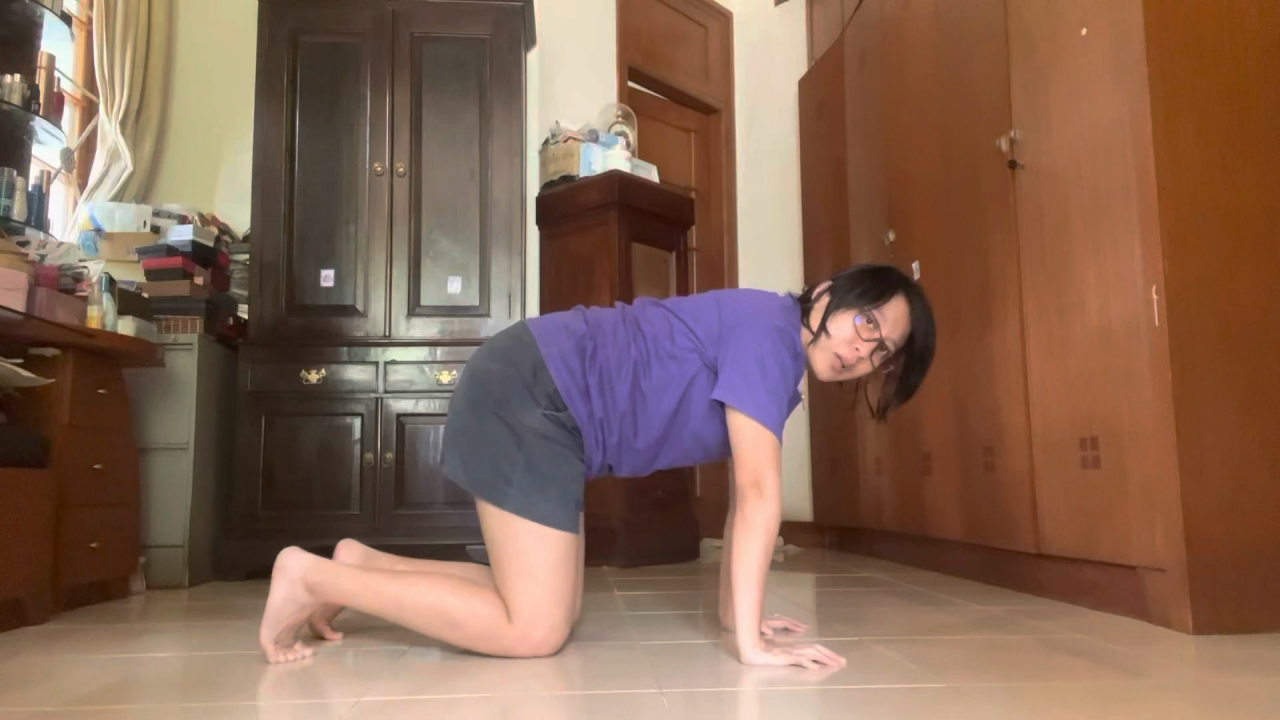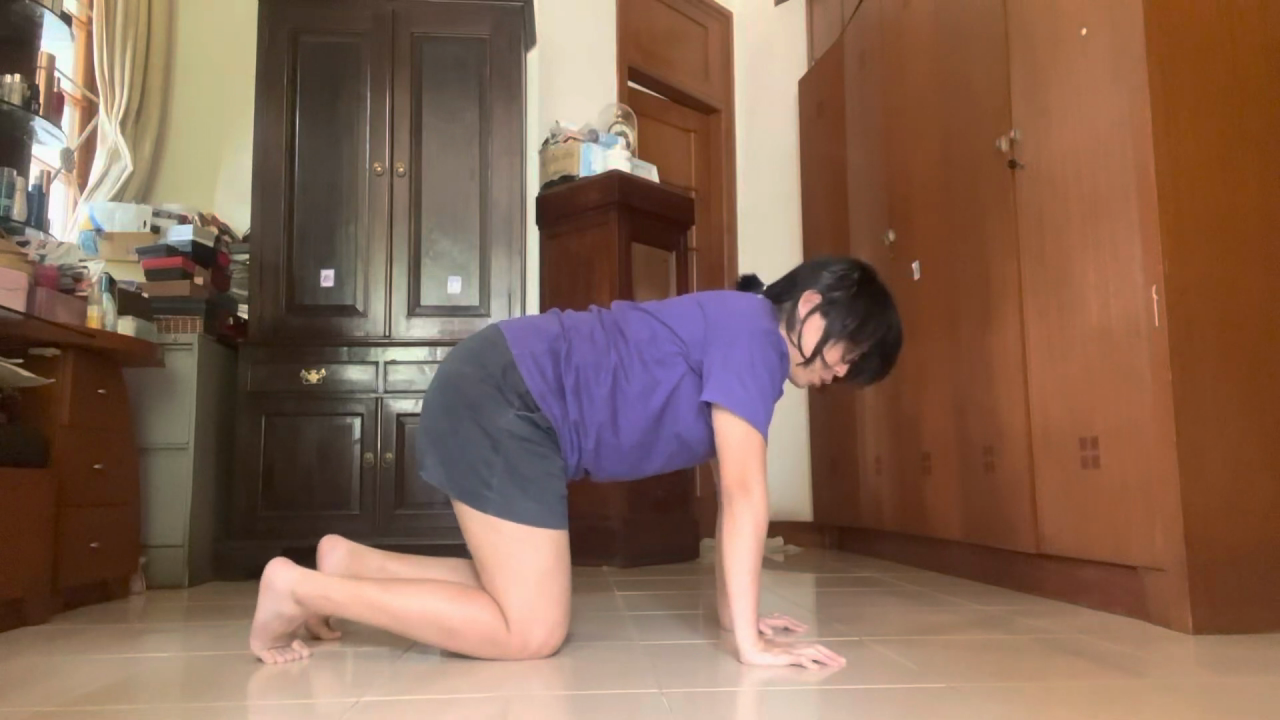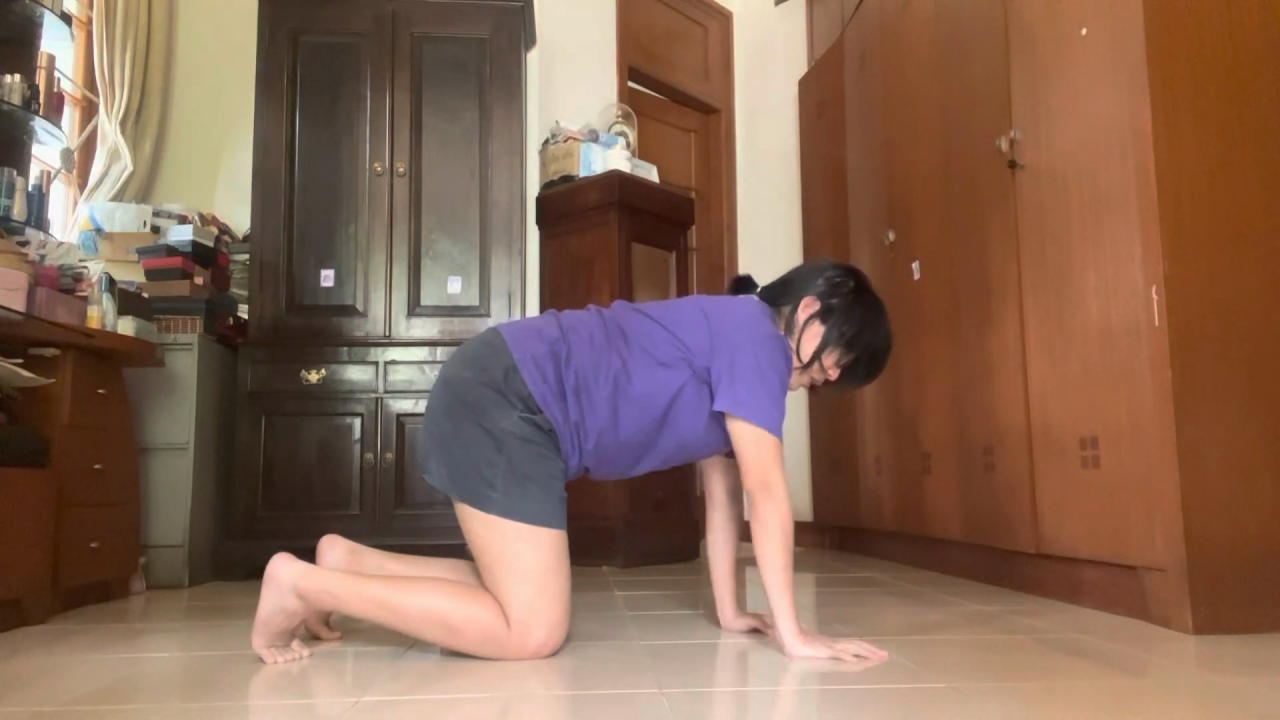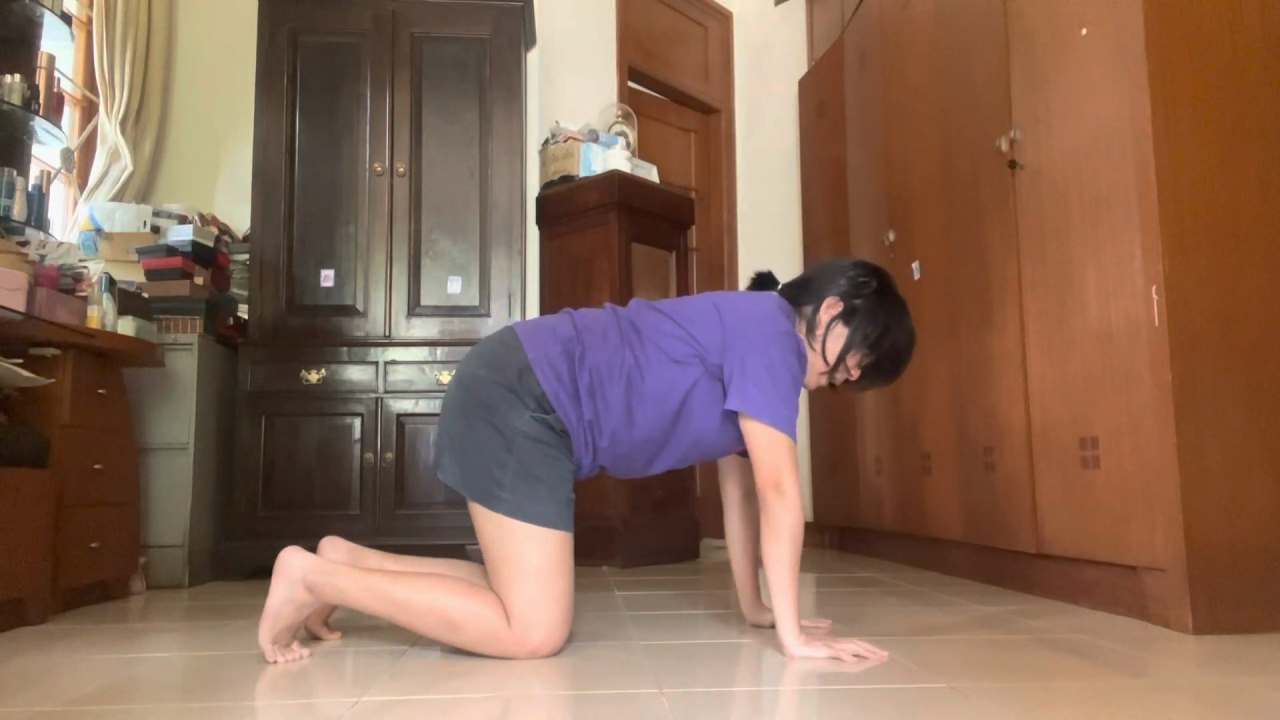
dt=0.7s
person 1, frame 1
left shoulder: (780, 375)
right shoulder: (771, 333)
left elbow: (746, 496)
right elbow: (758, 494)
left wrist: (734, 610)
right wrist: (750, 640)
left hip: (537, 401)
right hip: (528, 392)
left knee: (552, 602)
right knee: (534, 632)
left ankle: (364, 566)
right ankle: (315, 576)
person 1, frame 2
left shoulder: (740, 344)
right shoulder: (753, 334)
left elbow: (734, 494)
right elbow: (743, 494)
left wrist: (733, 612)
right wrist: (749, 642)
left hip: (498, 395)
right hip: (502, 397)
left knee: (520, 586)
right knee: (532, 631)
left ankle: (350, 562)
right ankle: (302, 588)
person 1, frame 3
left shoulder: (731, 344)
right shoulder: (758, 338)
left elbow: (723, 490)
right elbow: (768, 495)
left wrist: (729, 610)
right wrist: (793, 635)
left hip: (497, 395)
right hip: (503, 398)
left knee: (517, 590)
right knee: (533, 633)
left ankle: (350, 561)
right ankle: (305, 583)
person 1, frame 4
left shoulder: (747, 338)
right shoulder: (772, 335)
left elbow: (741, 485)
right elbow: (780, 491)
left wrist: (753, 605)
right wrist: (793, 634)
left hip: (518, 397)
right hip: (519, 396)
left knee: (527, 593)
right knee: (533, 632)
left ankle: (348, 560)
right ankle: (315, 576)
